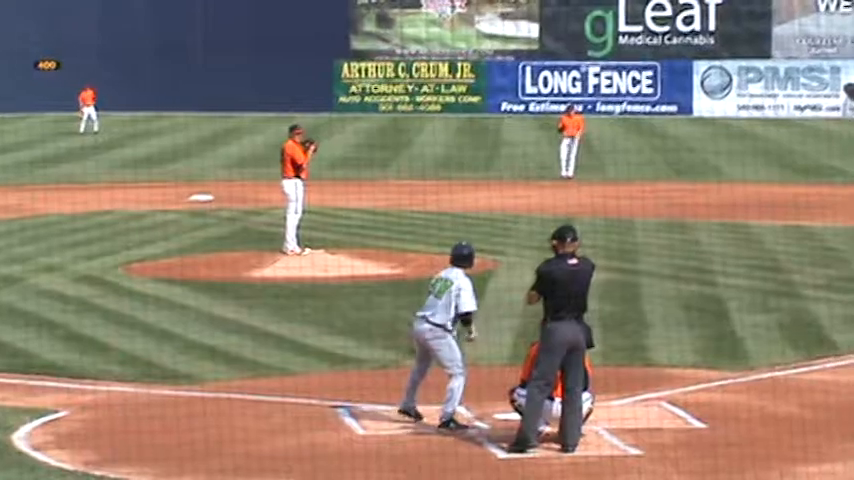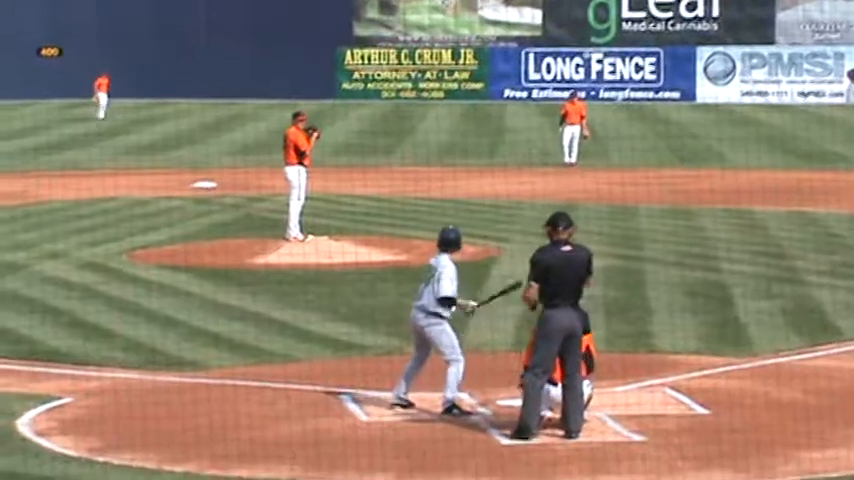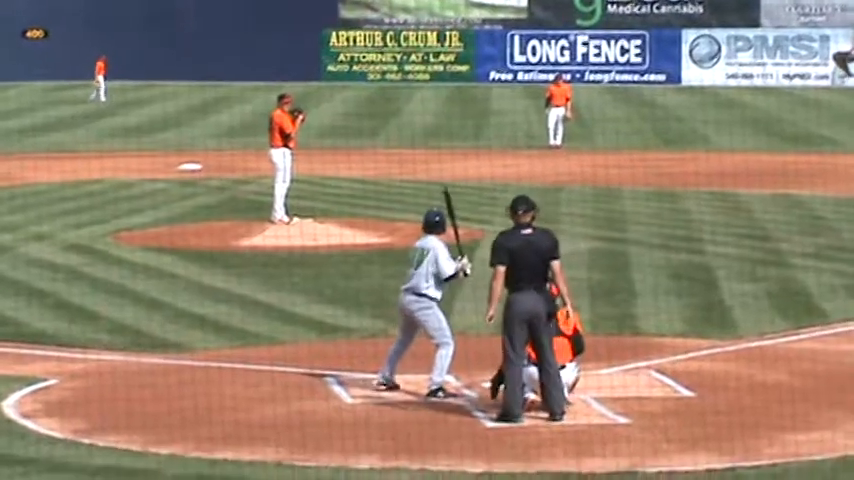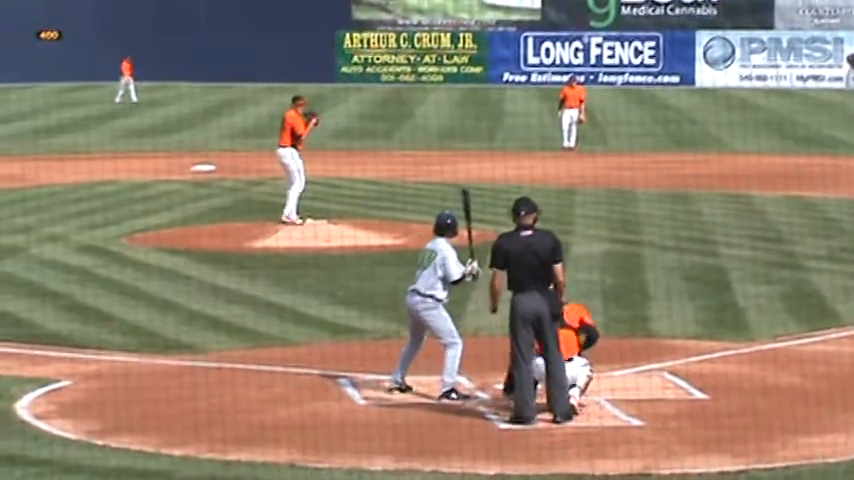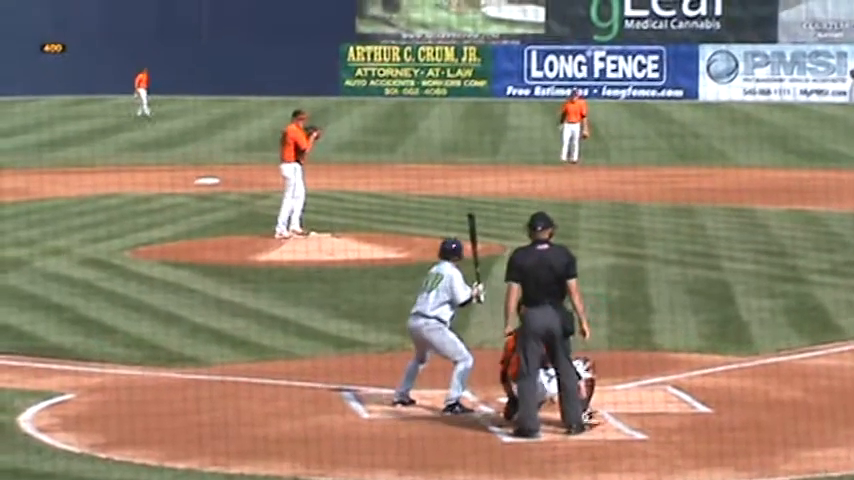
dt=0.5s
person 1, frame 1
left shoulder: (549, 268)
right shoulder: (587, 266)
left elbow: (531, 299)
left hip: (556, 330)
right hip: (579, 330)
left knee: (539, 384)
right knee: (574, 387)
left ankle: (527, 437)
right ankle: (570, 440)
person 1, frame 2
left shoulder: (543, 255)
right shoulder: (584, 254)
left elbow: (530, 293)
left wrist: (532, 302)
left hip: (551, 317)
right hip: (575, 316)
left knee: (537, 372)
right knee: (573, 374)
left ankle: (528, 426)
right ankle: (573, 426)
person 1, frame 3
left shoulder: (504, 240)
right shoulder: (547, 237)
left elbow: (499, 276)
right elbow: (557, 273)
left wrist: (492, 307)
right wrist: (566, 302)
left hip: (516, 301)
right hip: (541, 300)
left knee: (514, 358)
right knee: (547, 356)
left ankle: (513, 410)
right ankle: (556, 408)
person 1, frame 4
left shoulder: (504, 242)
right shoulder: (549, 239)
left elbow: (497, 280)
right elbow: (559, 278)
left wrist: (494, 303)
right wrist: (558, 298)
left hip: (521, 302)
right hip: (545, 301)
left knee: (522, 360)
right knee: (554, 356)
left ankle: (525, 412)
right ankle: (561, 410)
person 1, frame 5
left shoulder: (519, 256)
right shoulder: (564, 255)
left elbow: (513, 293)
right elbow: (574, 292)
left wrist: (509, 323)
right wrist: (583, 321)
left hip: (532, 317)
right hip: (557, 317)
left knee: (527, 374)
right knee: (566, 371)
left ankle: (528, 425)
right ankle: (574, 422)
person 2, frame 1
left shoulder: (441, 275)
right shoulder: (463, 281)
left elbow: (438, 303)
right elbow: (465, 313)
right wrist: (470, 330)
left hip: (420, 325)
right hip: (436, 331)
left knee: (420, 367)
right knee: (458, 373)
left ankle: (408, 405)
right ankle: (447, 419)
person 2, frame 2
left shoulder: (434, 261)
right shoulder: (447, 266)
right elbow: (445, 298)
left wrist: (458, 303)
right wrist: (464, 304)
left hip: (418, 314)
right hip: (433, 319)
left knee: (419, 357)
right knee: (456, 359)
left ankle: (400, 396)
right ankle: (449, 404)
person 2, frame 3
left shoulder: (419, 245)
right shoulder: (438, 246)
right elbow: (448, 275)
left wrist: (458, 268)
right wrist: (462, 265)
left hip: (407, 298)
right hip: (423, 302)
left knee: (404, 339)
right knee: (446, 343)
left ankle: (386, 377)
right ankle: (435, 387)
person 2, frame 4
left shoulder: (429, 246)
right shoulder: (446, 249)
right elbow: (455, 279)
left wrist: (465, 271)
right wrist: (470, 270)
left hip: (413, 299)
right hip: (428, 303)
left knee: (414, 341)
right knee: (453, 343)
left ankle: (397, 381)
right ankle: (448, 389)
person 2, frame 5
left shoulder: (434, 270)
right shoulder: (453, 273)
right elbow: (462, 301)
left wrist: (471, 293)
right wrist: (476, 292)
left hip: (415, 321)
right hip: (431, 325)
left knee: (420, 357)
right knee: (465, 359)
left ankle: (401, 396)
right ankle: (452, 403)
person 3, frame 1
left shoulder: (292, 146)
right shoulder: (293, 146)
left elbow: (298, 162)
right elbow: (303, 165)
left wrist: (306, 150)
right wrist: (310, 151)
left hip: (294, 182)
right hip: (294, 182)
left knee: (295, 213)
right knee: (294, 214)
left ankle: (292, 244)
right ankle: (290, 246)
person 3, frame 2
left shoulder: (295, 132)
right shoulder: (296, 133)
left elbow: (302, 149)
right elbow: (306, 152)
left wrist: (310, 137)
right wrist: (313, 138)
left hip: (296, 169)
right hip: (297, 169)
left knee: (298, 200)
right knee: (296, 201)
left ankle: (294, 231)
right ankle: (293, 233)
person 3, frame 3
left shoulder: (278, 114)
right shoulder: (281, 115)
left elbow: (286, 131)
right elbow: (291, 135)
left wrist: (294, 120)
right wrist: (298, 121)
left hip: (281, 151)
right hip: (282, 152)
left knee: (284, 183)
right knee: (281, 183)
left ankle: (280, 213)
right ankle: (278, 216)
person 3, frame 4
left shoulder: (290, 115)
right shoulder: (295, 117)
right elbow: (301, 137)
left wrist: (308, 123)
right wrist: (311, 124)
left hip: (287, 151)
right hip: (289, 152)
left knee: (294, 183)
right knee: (299, 183)
left ankle: (289, 214)
right ankle: (288, 215)
person 3, frame 5
left shoulder: (289, 130)
right shoulder: (296, 131)
right elbow: (305, 151)
left wrist: (308, 137)
right wrist: (312, 138)
left hip: (289, 166)
right hip: (292, 167)
left knee: (299, 196)
right knee: (290, 199)
left ankle: (294, 227)
right ankle: (280, 231)
person 4, frame 1
left shoulder: (537, 348)
left elbow: (525, 381)
right elbow: (585, 385)
left hip: (545, 406)
left knee: (515, 393)
right knee: (588, 395)
left ankle: (541, 427)
person 4, frame 2
right shoulder: (584, 332)
left elbow: (528, 366)
right elbow: (590, 368)
left hip: (549, 390)
right knee: (587, 382)
left ankle: (544, 412)
person 4, frame 3
right shoulder: (570, 315)
right elbow: (580, 348)
left wrist: (498, 377)
left hip: (534, 374)
right hip: (563, 375)
right knee: (574, 365)
left ankle: (529, 394)
person 4, frame 4
right shoulder: (576, 309)
right elbow: (594, 334)
left wrist: (510, 376)
right wrist: (581, 347)
left hip: (542, 366)
right hip: (570, 365)
right knee: (585, 367)
right ankle: (573, 397)
person 4, frame 5
left shoulder: (512, 337)
left elbow: (504, 373)
left wrist: (511, 398)
right wrist: (579, 379)
right knee: (586, 365)
right ankle: (582, 415)
